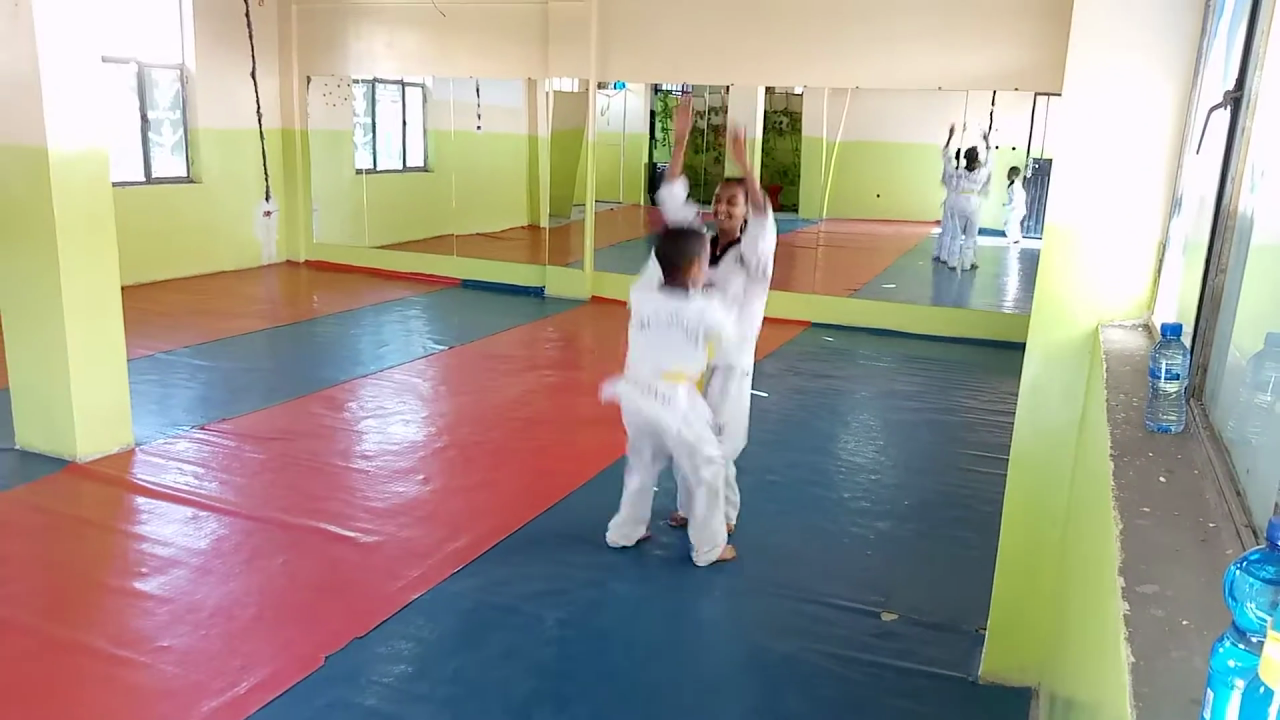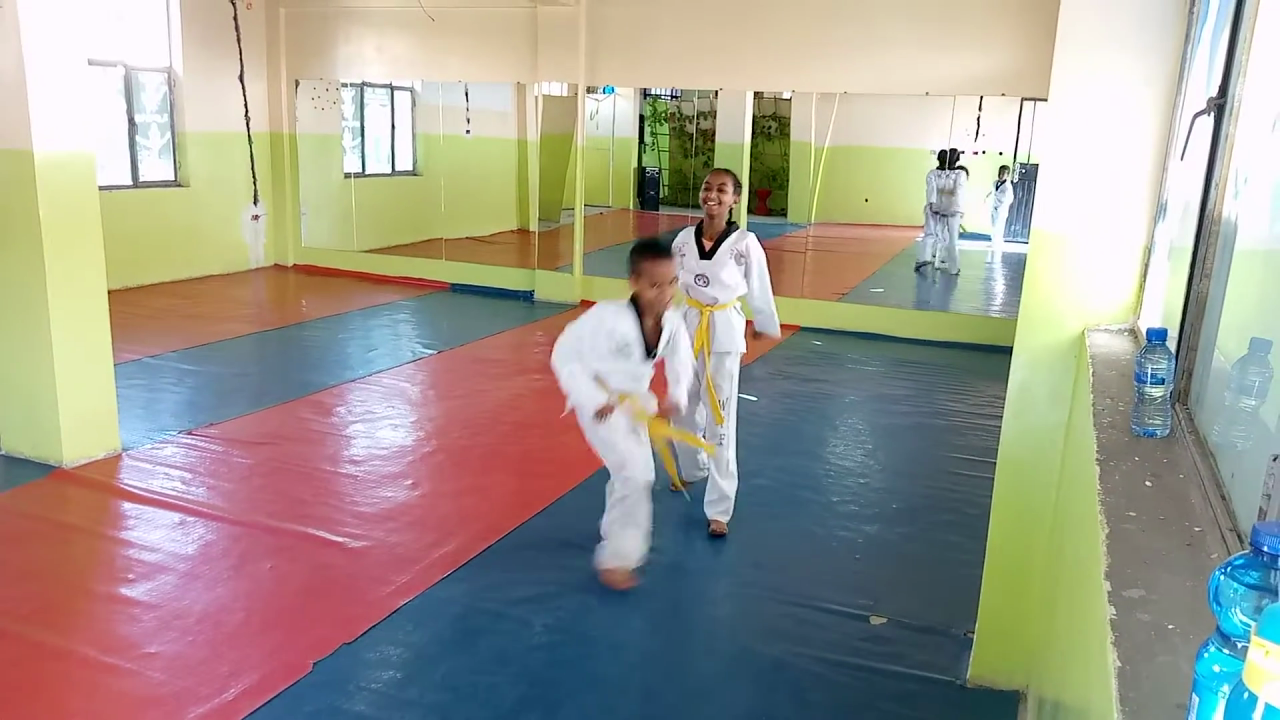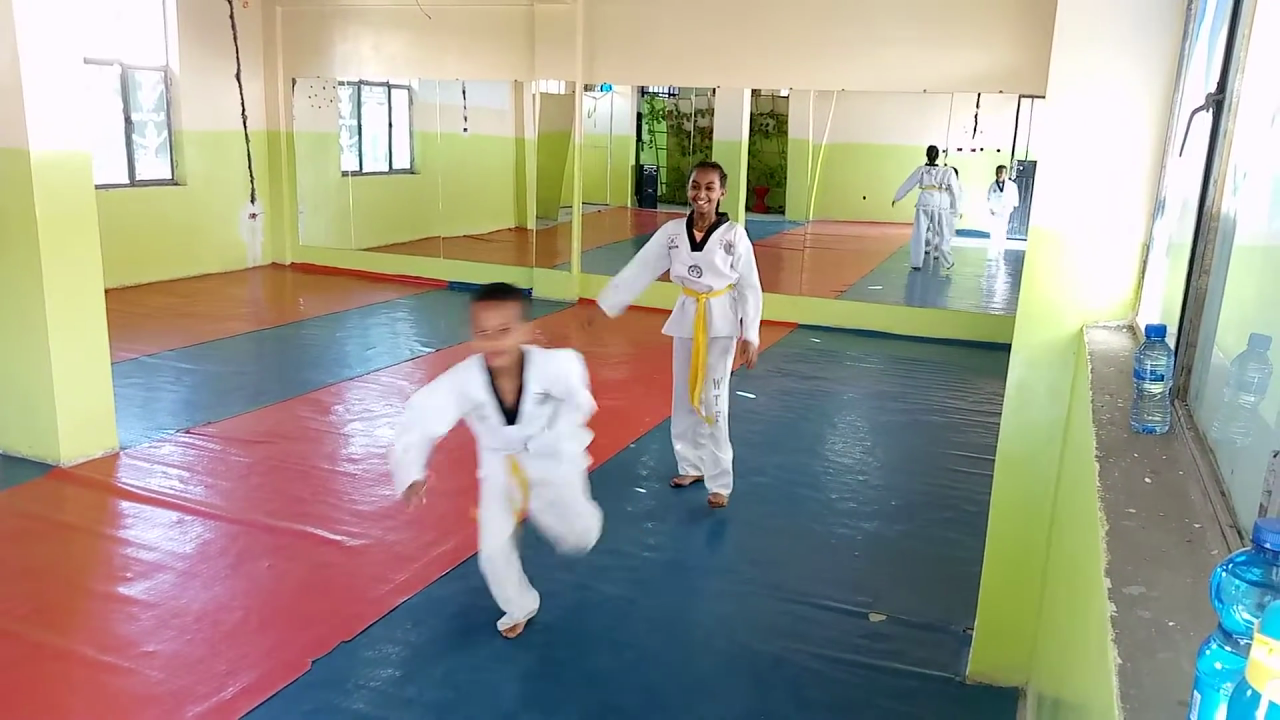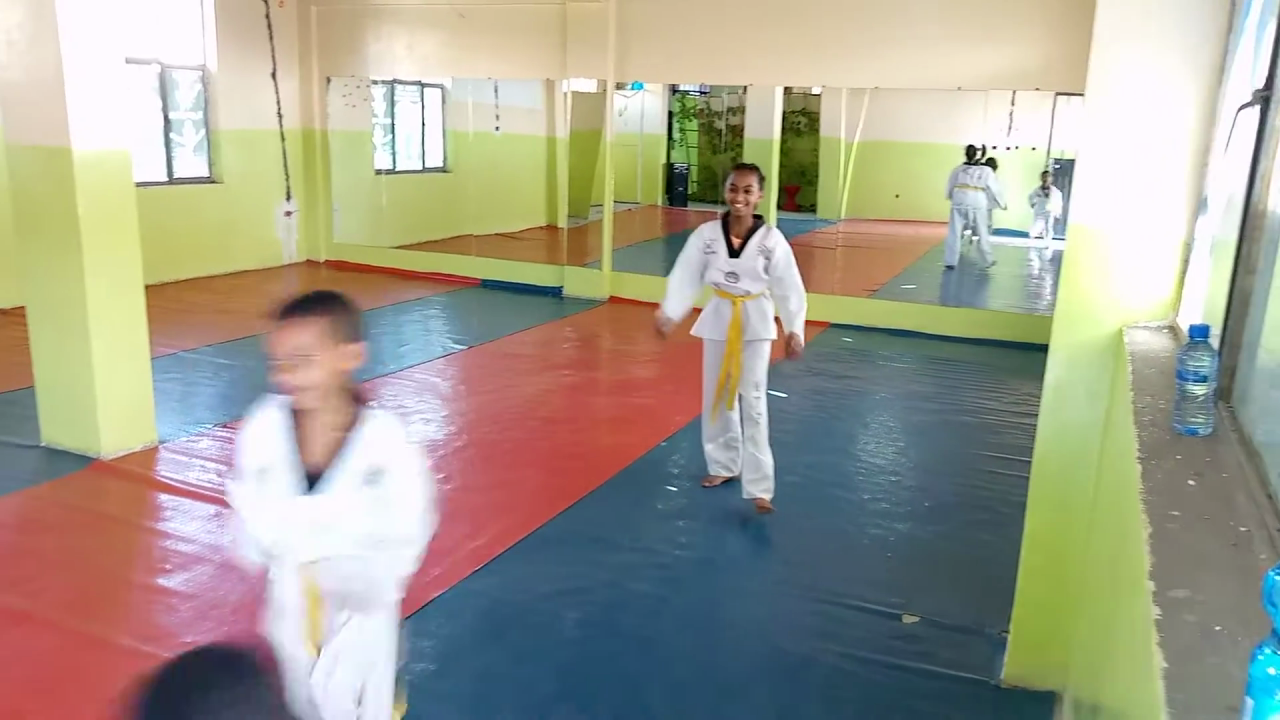
dt=0.4s
person 1, frame 1
left shoulder: (753, 253)
right shoulder: (702, 240)
left elbow: (766, 234)
right elbow: (673, 199)
left wrist: (749, 186)
right wrist: (680, 140)
left hip: (732, 355)
left knee: (721, 436)
left ankle: (722, 515)
right ankle: (694, 504)
person 1, frame 2
left shoulder: (746, 244)
right shoulder: (683, 239)
left elbow: (761, 295)
left wrist: (769, 330)
left hip: (724, 333)
right hip: (688, 327)
left knee: (719, 421)
right knee: (685, 410)
left ankle: (719, 509)
right ankle: (692, 471)
person 1, frame 3
left shoulder: (734, 235)
right shoulder: (671, 232)
left elbow: (749, 287)
right elbow: (639, 271)
left wrist: (749, 334)
right wrist: (607, 302)
left hip: (722, 321)
right hip: (686, 316)
left knee: (713, 399)
right knee: (684, 397)
left ankle: (719, 481)
right ankle: (692, 466)
person 1, frame 4
left shoulder: (771, 240)
right shoulder: (706, 235)
left elbow: (788, 288)
right elbow: (685, 278)
left wrist: (793, 330)
right wrist: (668, 314)
left hip: (755, 324)
right hip: (717, 320)
left knee: (753, 405)
right knee: (717, 399)
left ankle: (759, 488)
right ankle: (723, 465)
person 2, frame 1
left shoulder: (642, 294)
right shoulder: (703, 308)
right elbow: (731, 331)
left hip: (634, 396)
right hip: (674, 404)
left knee: (642, 469)
right knee: (707, 472)
left ankle: (625, 531)
right ankle: (708, 547)
person 2, frame 2
left shoulder: (671, 320)
right shoulder: (607, 317)
left elbow: (679, 358)
right elbow: (565, 355)
left wrist: (677, 397)
right wrist: (590, 401)
left hip: (634, 406)
right hip: (600, 409)
left knee: (637, 472)
right knee: (634, 475)
left ankle: (619, 536)
right ankle: (618, 558)
person 2, frame 3
left shoulder: (552, 366)
right shoulder: (461, 380)
left elbow: (578, 399)
right elbow: (416, 423)
left wrist: (567, 440)
right wrist: (411, 475)
left hip: (549, 460)
right hip: (500, 467)
left knee: (576, 533)
right knee: (494, 547)
left ankle: (581, 515)
right ankle: (519, 607)
person 2, frame 4
left shoulder: (382, 436)
right shoulder: (264, 424)
left elbow: (407, 524)
right elbow: (246, 492)
left wrist: (372, 581)
right wrist: (255, 554)
left hip: (360, 592)
right hip: (295, 594)
